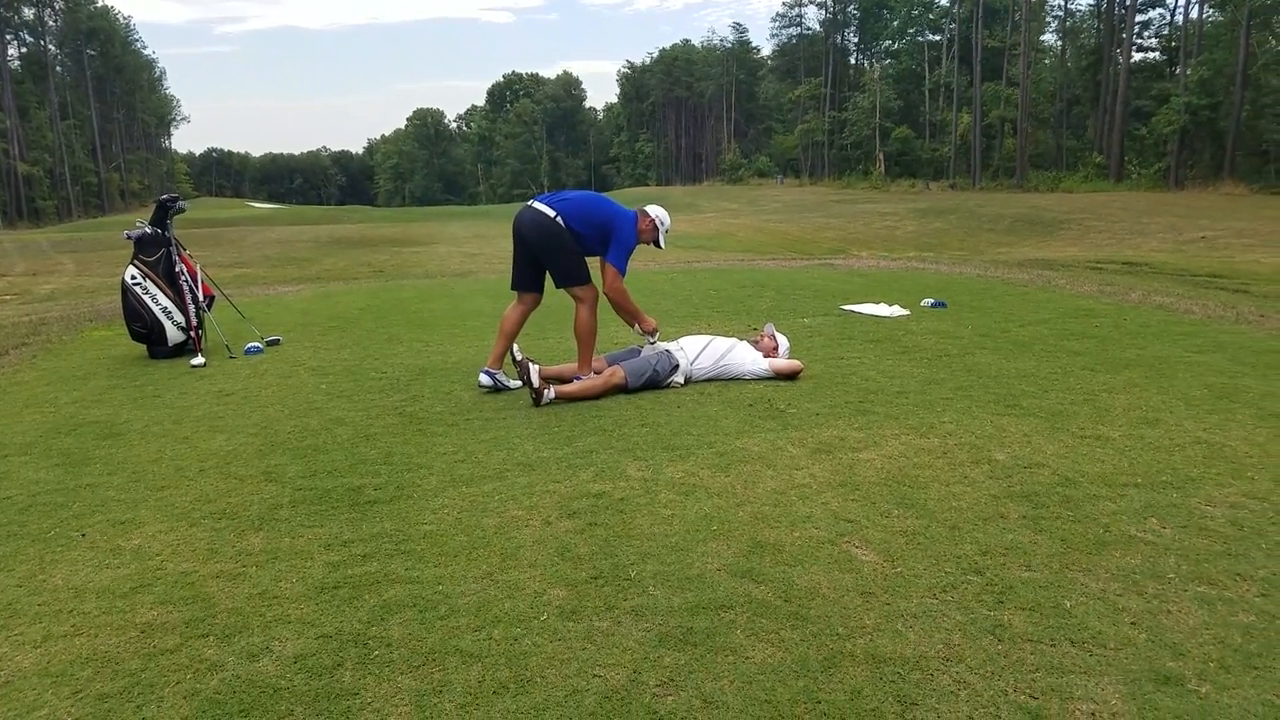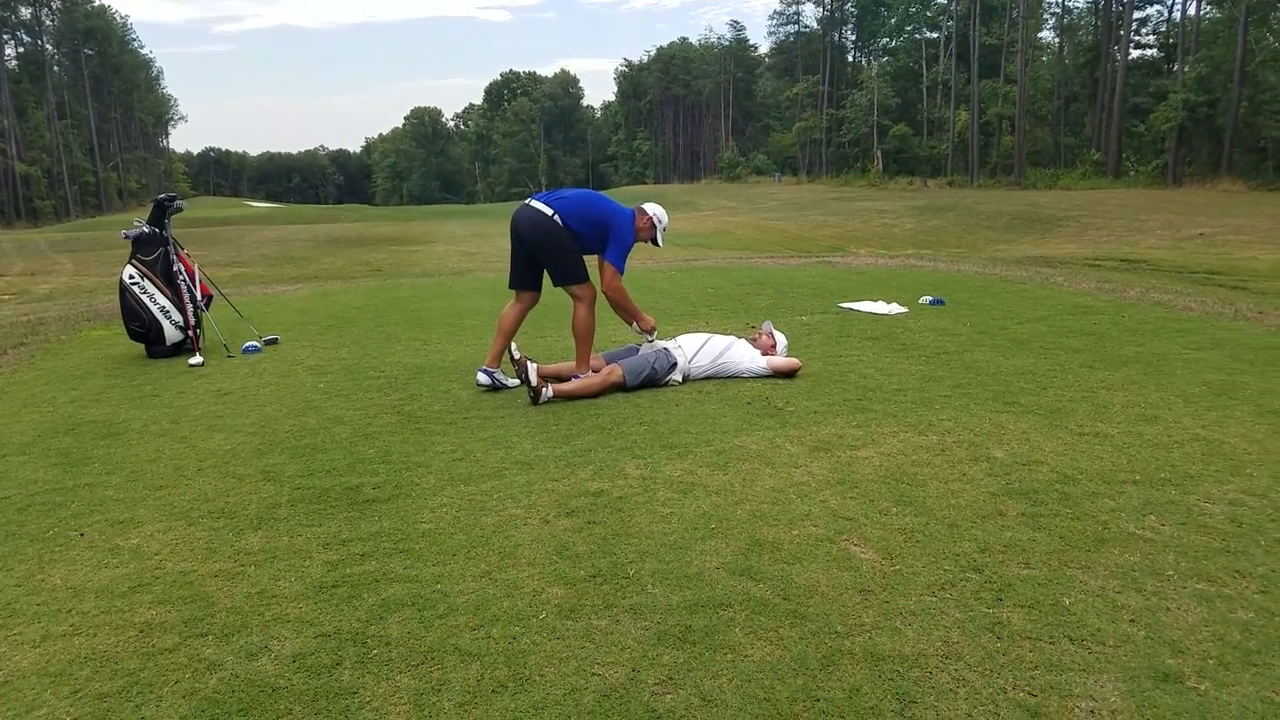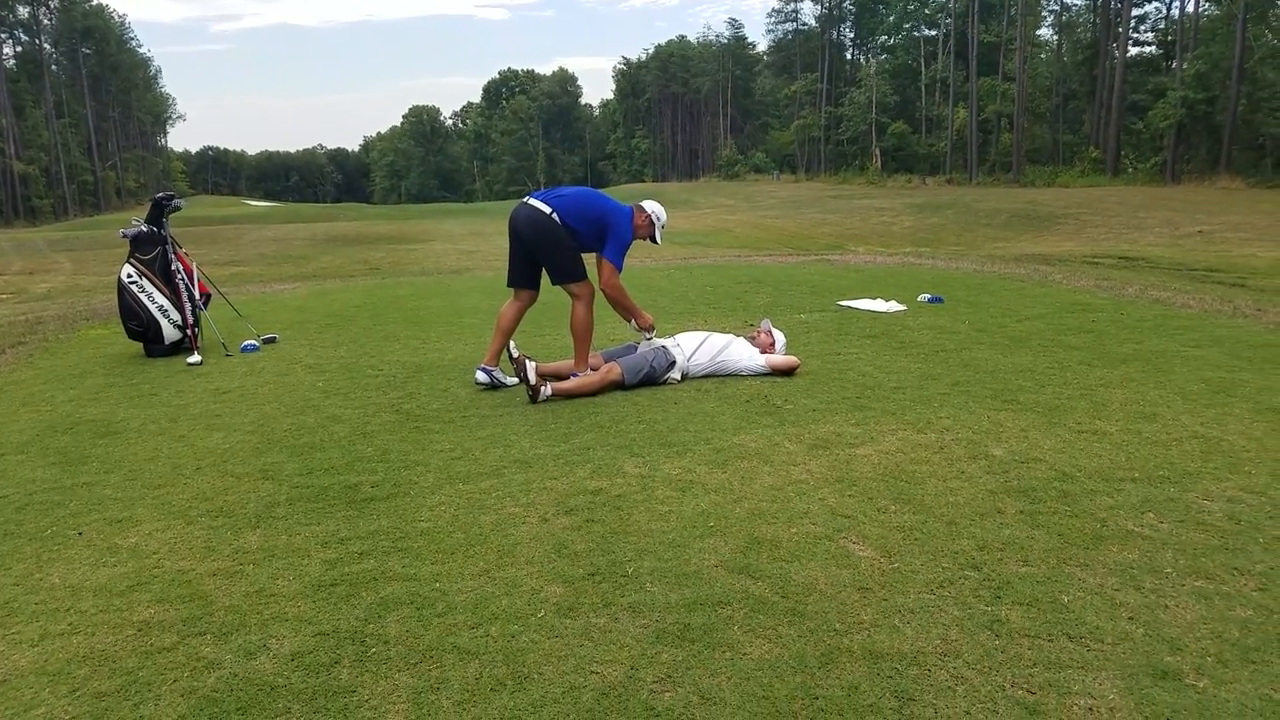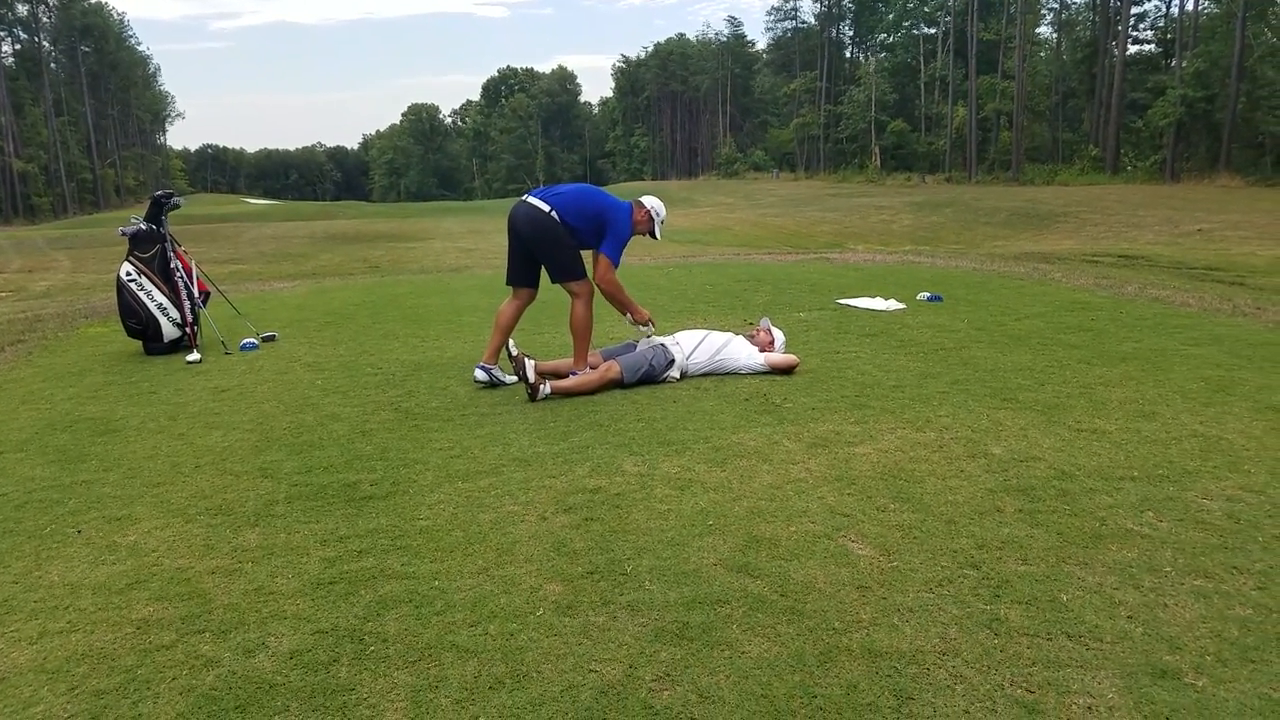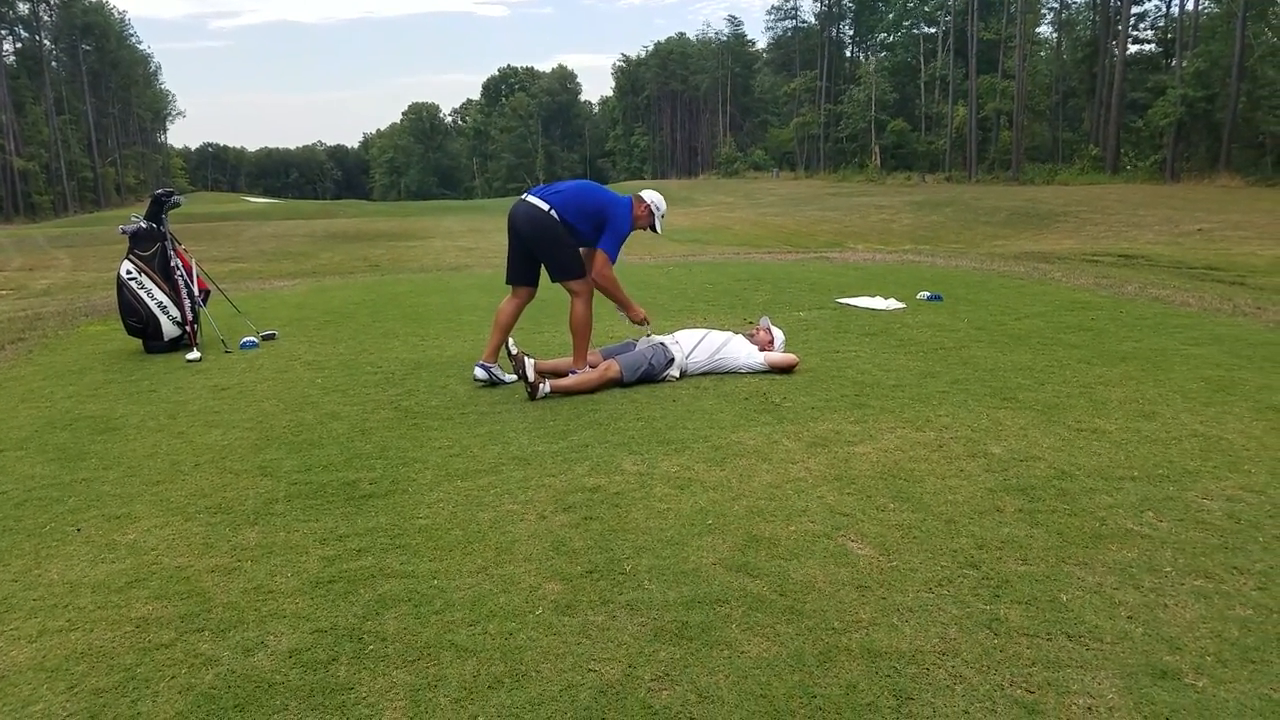
dt=0.1s
person 1, frame 1
left shoulder: (753, 362)
right shoulder: (739, 345)
left elbow: (796, 366)
left wrist: (780, 368)
left hip: (675, 364)
right hip: (667, 348)
left knee: (612, 377)
right knee: (597, 364)
left ankle: (548, 392)
right ankle: (536, 371)
person 1, frame 2
left shoulder: (751, 360)
right shoulder: (738, 343)
left elbow: (795, 364)
left wrist: (779, 365)
left hip: (673, 362)
right hip: (666, 346)
left knee: (611, 375)
right knee: (595, 363)
left ankle: (546, 391)
right ankle: (535, 369)
person 1, frame 3
left shoulder: (751, 358)
right shoulder: (736, 342)
left elbow: (793, 362)
left wrist: (777, 365)
left hip: (672, 360)
right hip: (665, 345)
left knee: (609, 374)
right knee: (594, 361)
left ankle: (545, 390)
right ankle: (534, 368)
person 1, frame 4
left shoulder: (749, 356)
right shoulder: (735, 340)
left elbow: (792, 360)
left wrist: (776, 363)
left hip: (671, 359)
right hip: (664, 343)
left knee: (608, 372)
right knee: (593, 359)
left ankle: (544, 388)
right ankle: (533, 366)
person 1, frame 5
left shoulder: (749, 355)
right shoulder: (734, 339)
left elbow: (792, 359)
left wrist: (774, 361)
left hip: (671, 358)
right hip: (663, 342)
left knee: (608, 371)
right knee: (593, 358)
left ankle: (544, 386)
right ankle: (532, 365)
person 2, frame 1
left shoulder: (613, 219)
right shoulder: (626, 228)
left elbow: (611, 286)
right elbow: (612, 289)
left wrist: (635, 324)
right wrist: (642, 319)
left hip: (527, 217)
right hip: (547, 225)
left knee: (526, 301)
right knee: (586, 298)
left ankle: (491, 370)
right ankle: (583, 375)
person 2, frame 2
left shoulder: (611, 217)
right shoulder: (623, 226)
left elbow: (609, 284)
right elbow: (610, 287)
left wrist: (633, 322)
right wrist: (640, 318)
left hip: (524, 216)
right hip: (545, 224)
left knee: (524, 300)
right knee: (584, 296)
left ankle: (490, 369)
right ankle: (581, 374)
person 2, frame 3
left shoulder: (609, 214)
right shoulder: (622, 224)
left elbow: (607, 281)
right elbow: (608, 284)
left wrist: (631, 319)
right wrist: (639, 316)
left hip: (522, 214)
right hip: (543, 222)
left knee: (522, 298)
right knee: (582, 294)
left ankle: (488, 367)
right ankle: (580, 372)
person 2, frame 4
left shoulder: (608, 210)
right shoulder: (621, 219)
left elbow: (602, 277)
right elbow: (603, 280)
left wrist: (627, 312)
right wrist: (635, 310)
left hip: (521, 212)
right hip: (543, 220)
left knee: (521, 296)
right knee: (582, 292)
left ankle: (487, 365)
right ankle: (579, 371)
person 2, frame 5
left shoulder: (608, 203)
right shoulder: (621, 215)
right elbow: (600, 274)
right wrist: (630, 308)
left hip: (521, 211)
right hip: (542, 219)
left knee: (521, 295)
right knee: (581, 291)
left ankle: (487, 364)
right ankle: (579, 370)
